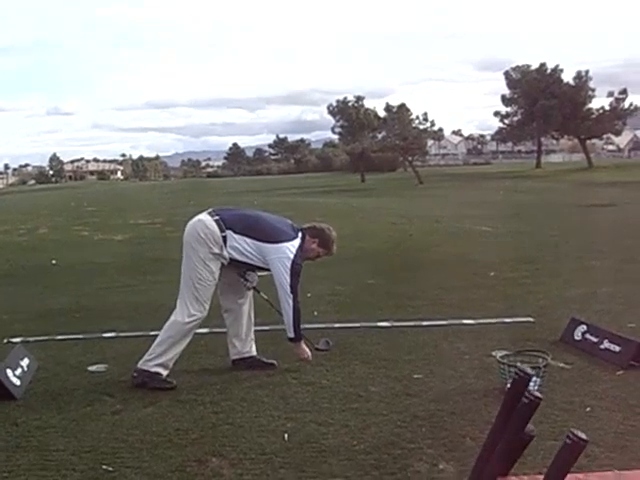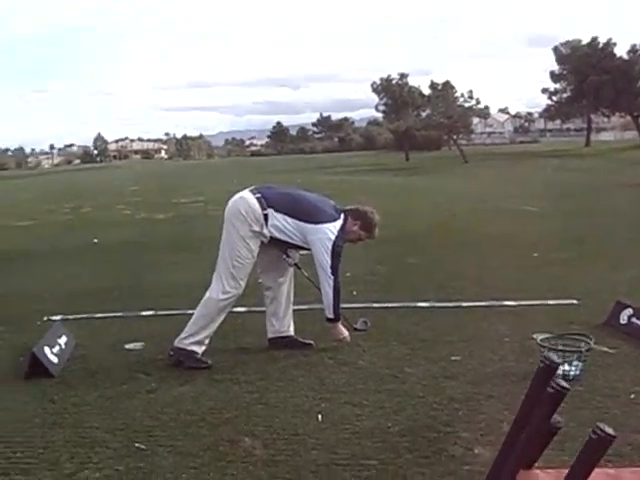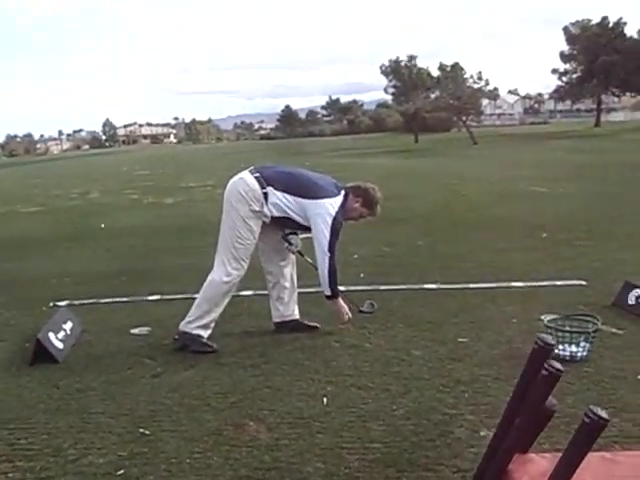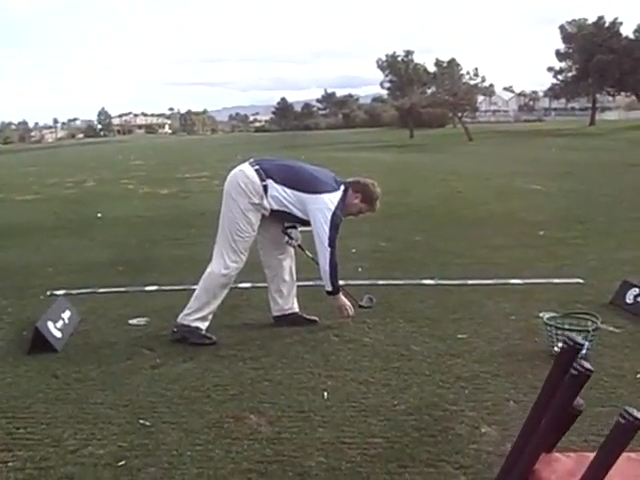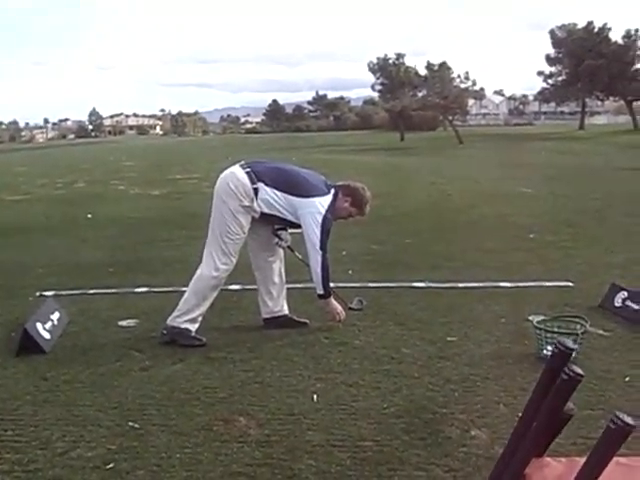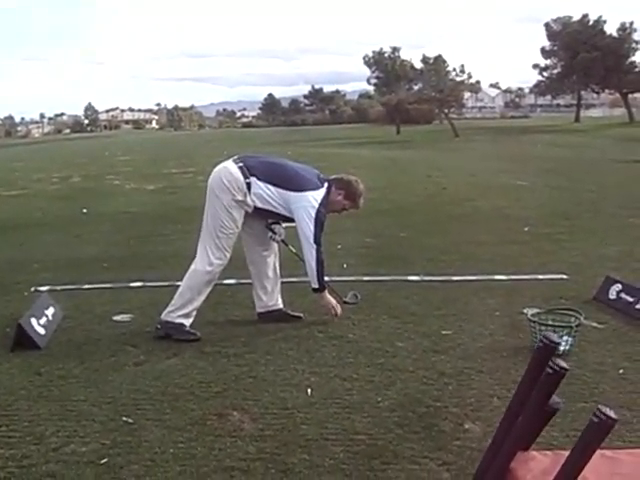
dt=0.5s
person 1, frame 1
left shoulder: (291, 232)
right shoulder: (288, 251)
right elbow: (289, 298)
left wrist: (249, 271)
right wrist: (297, 342)
left hip: (210, 227)
right hip: (207, 235)
left knee: (238, 294)
right knee: (193, 310)
left ankle: (243, 355)
right ankle: (149, 370)
person 1, frame 2
left shoulder: (333, 213)
right shoulder: (330, 232)
right elbow: (329, 278)
left wrist: (290, 248)
right wrist: (335, 323)
left hip: (251, 205)
right hip: (249, 213)
left knee: (279, 272)
right knee: (229, 287)
left ankle: (280, 334)
right ankle: (185, 348)
person 1, frame 3
left shoulder: (335, 191)
right shoulder: (330, 209)
right elbow: (326, 256)
left wrist: (290, 233)
right wrist: (335, 299)
left hip: (254, 189)
right hip: (248, 193)
left knee: (280, 257)
right knee: (231, 269)
left ankle: (285, 317)
right ankle: (190, 332)
person 1, frame 4
left shoulder: (334, 186)
right shoulder: (329, 203)
right elbow: (326, 250)
left wrist: (291, 226)
right wrist: (335, 294)
left hip: (254, 181)
right hip: (248, 186)
left knee: (279, 250)
right knee: (229, 261)
left ankle: (285, 311)
right ankle: (188, 324)
person 1, frame 5
left shoulder: (324, 189)
right shoulder: (319, 206)
right elbow: (318, 254)
left wrist: (280, 228)
right wrist: (327, 299)
left hip: (243, 182)
right hip: (238, 188)
left knee: (269, 251)
right knee: (220, 263)
left ankle: (275, 313)
right ankle: (178, 325)
person 1, frame 6
left shoulder: (318, 183)
right shoulder: (313, 201)
right elbow: (312, 248)
left wrist: (274, 222)
right wrist: (322, 292)
left hip: (236, 176)
right hip: (232, 183)
left knee: (263, 246)
right knee: (214, 258)
left ankle: (269, 307)
right ankle: (173, 321)
